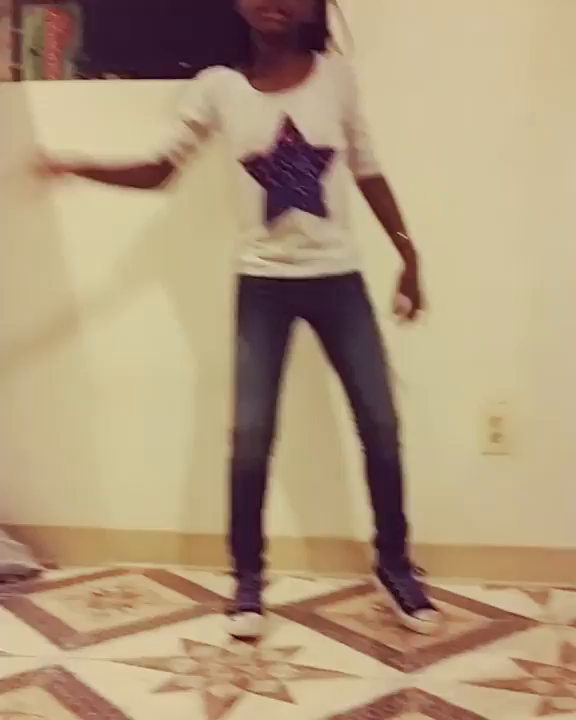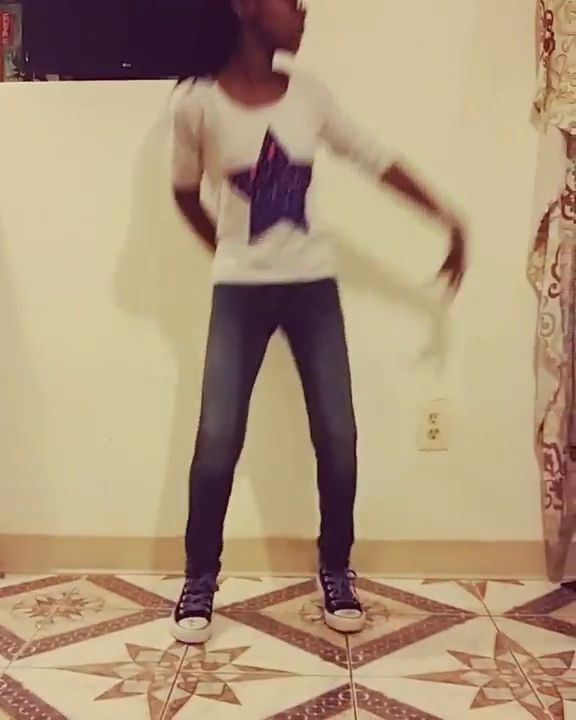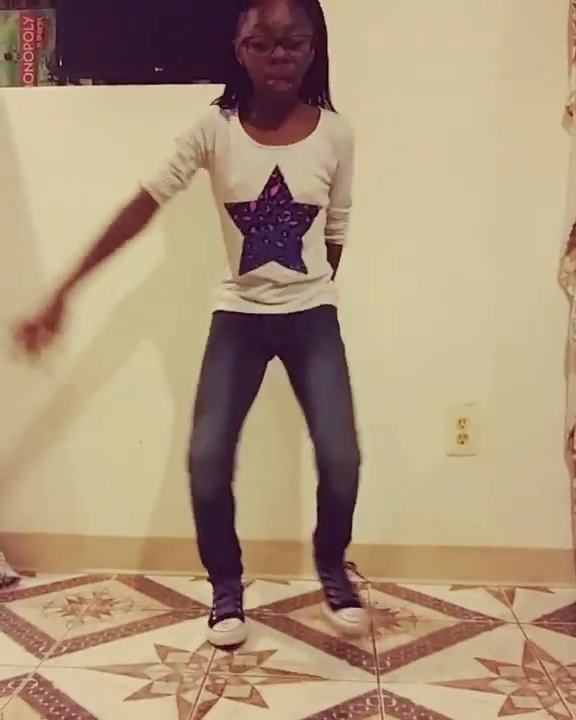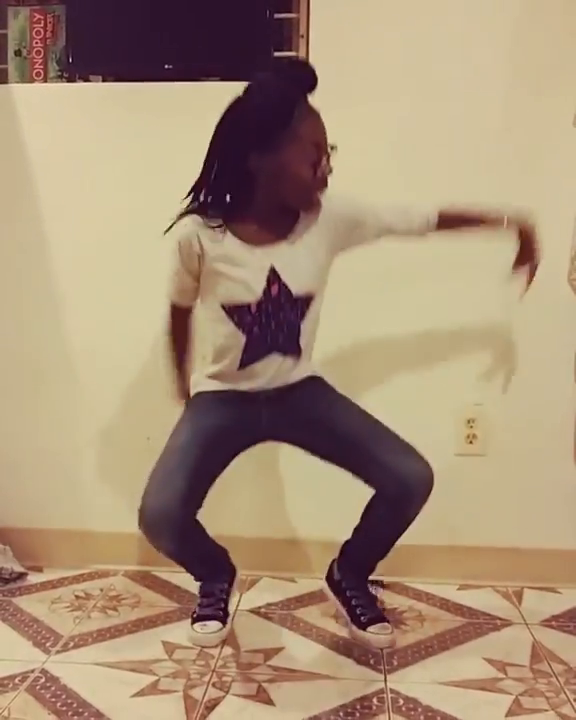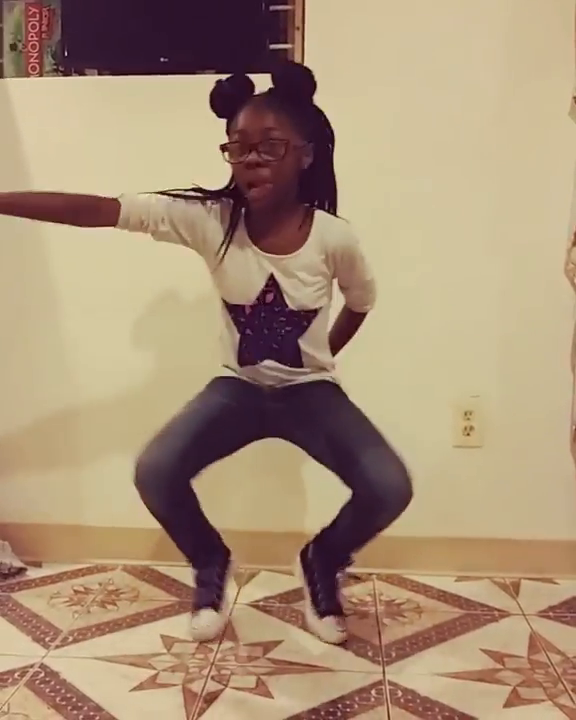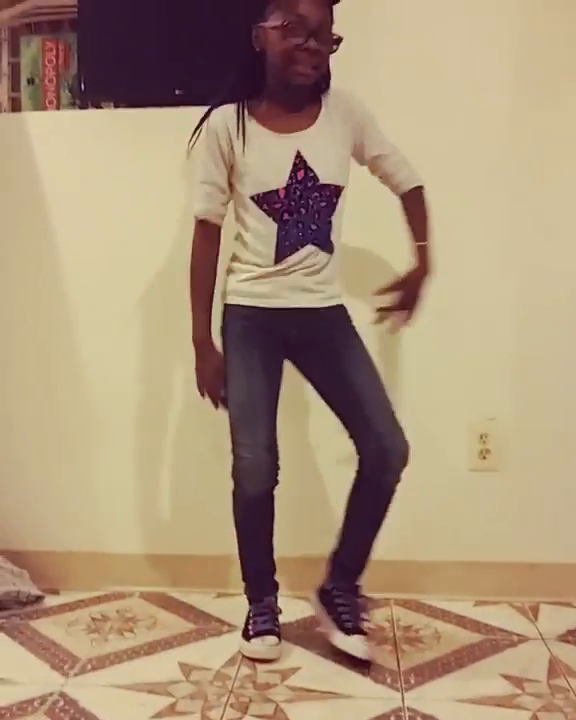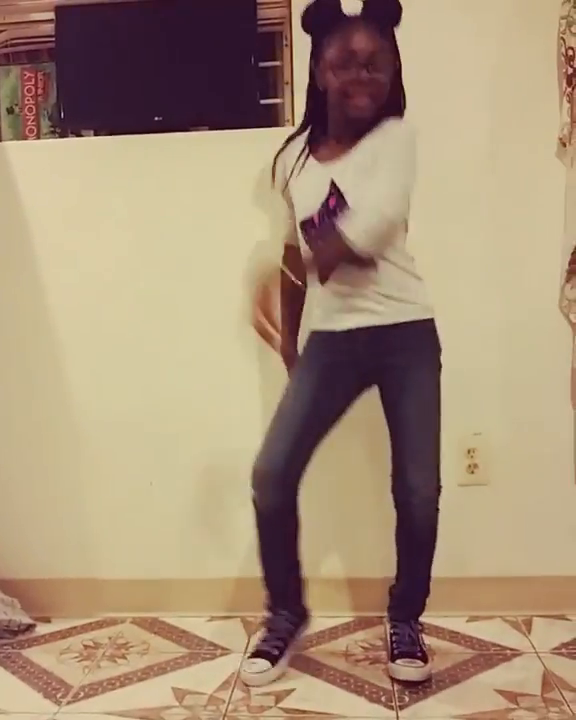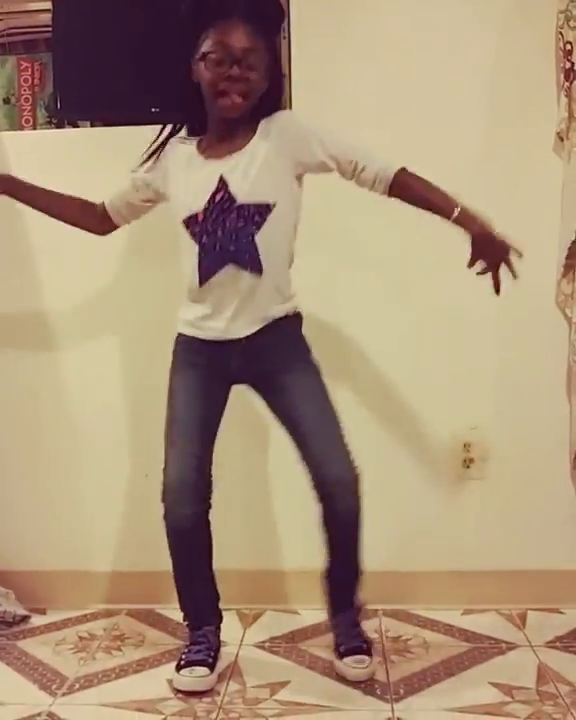
dt=0.7s
person 1, frame 1
left shoulder: (336, 77)
right shoulder: (218, 89)
left elbow: (367, 170)
right elbow: (159, 171)
left wrist: (408, 253)
right wrist: (71, 166)
left hip: (338, 279)
right hip: (263, 284)
left knee: (380, 426)
right knee: (252, 435)
left ankle: (395, 566)
right ankle: (248, 577)
person 1, frame 2
left shoulder: (310, 97)
right shoulder: (198, 104)
left elbow: (381, 162)
right elbow: (186, 193)
left wrist: (451, 220)
left hip: (314, 289)
right hip: (239, 291)
left knee: (336, 437)
right knee: (216, 438)
left ankle: (335, 568)
right ankle: (200, 579)
person 1, frame 3
left shoulder: (334, 134)
right shoulder: (213, 132)
left elbow: (335, 236)
right elbow: (139, 208)
right wrist: (62, 295)
left hip: (311, 316)
right hip: (237, 318)
left knee: (337, 454)
right knee: (207, 458)
left ankle: (332, 564)
right ankle: (226, 583)
person 1, frame 4
left shoulder: (330, 219)
right shoulder: (198, 235)
left elbow: (426, 219)
right elbow: (181, 309)
left wrist: (510, 222)
right wrist: (184, 391)
left hip: (299, 390)
right hip: (222, 399)
left knee: (411, 481)
right knee: (161, 515)
left ankle: (349, 575)
right ankle: (215, 578)
person 1, frame 5
left shoulder: (334, 238)
right shoulder: (208, 220)
left elbow: (361, 305)
right elbow: (101, 210)
left wrist: (319, 356)
left hip: (311, 392)
right hip: (238, 389)
left knee: (388, 490)
right knee: (155, 475)
left ankle: (322, 563)
right ankle: (212, 567)
person 1, frame 6
left shoulder: (347, 113)
right shoulder: (226, 125)
left elbow: (406, 181)
right elbow: (207, 231)
left wrist: (421, 261)
right wrist: (201, 340)
left hip: (325, 315)
right hip: (250, 316)
left knee: (386, 449)
right knee: (255, 469)
left ankle: (341, 588)
right ankle: (262, 601)
person 1, frame 7
left shoulder: (395, 139)
right shoulder: (294, 157)
left elbow: (369, 235)
left wrist: (276, 278)
right wrist: (289, 340)
left hip: (406, 334)
right hip: (330, 339)
left knee: (417, 490)
right knee: (272, 474)
left ankle: (405, 623)
right ankle: (285, 618)
person 1, frame 8
left shoulder: (289, 134)
right shoulder: (171, 155)
left elbow: (382, 173)
right elbow: (103, 216)
left wrist: (468, 219)
left hip: (276, 334)
right hip: (201, 343)
left knee: (338, 479)
right knee: (182, 494)
left ankle: (345, 612)
right ankle: (202, 627)
